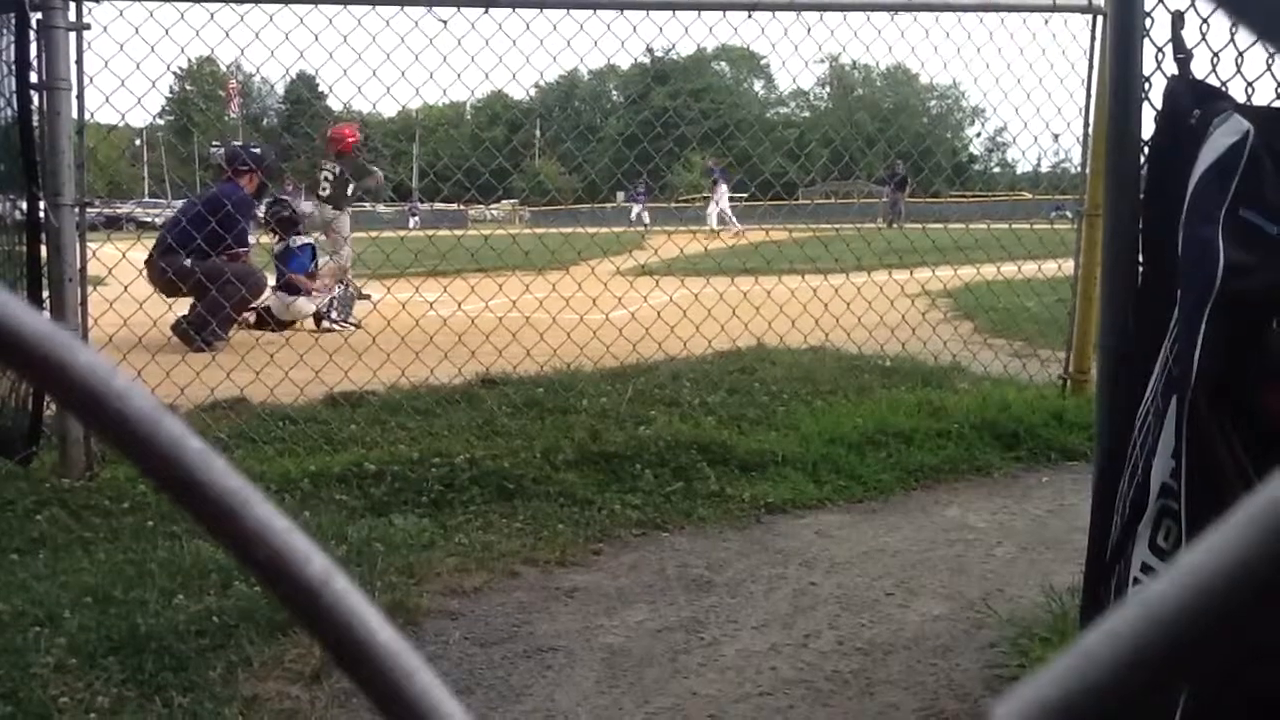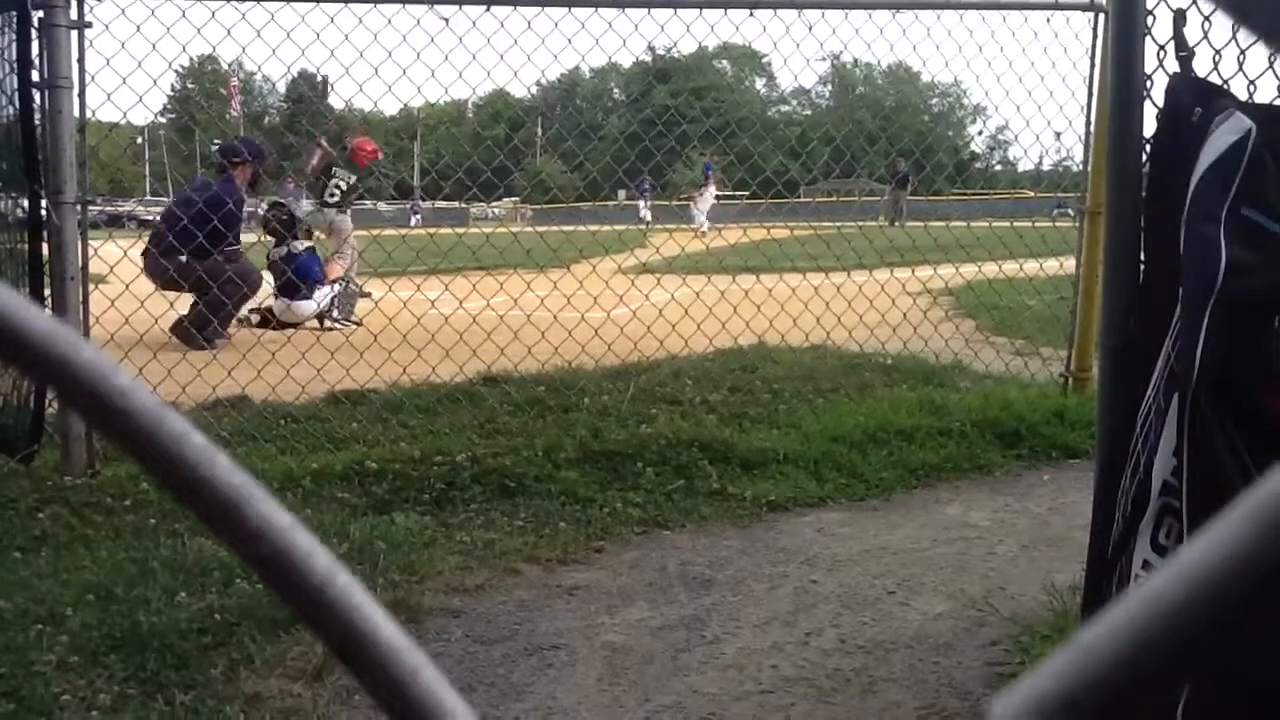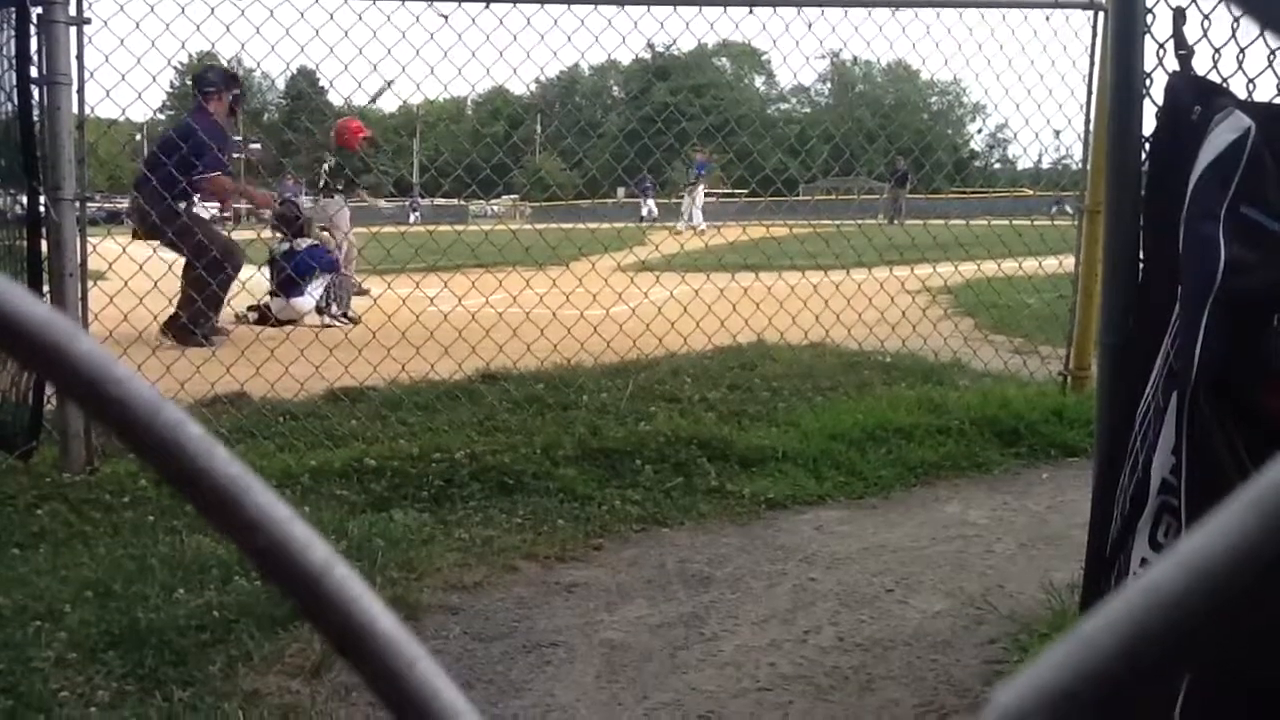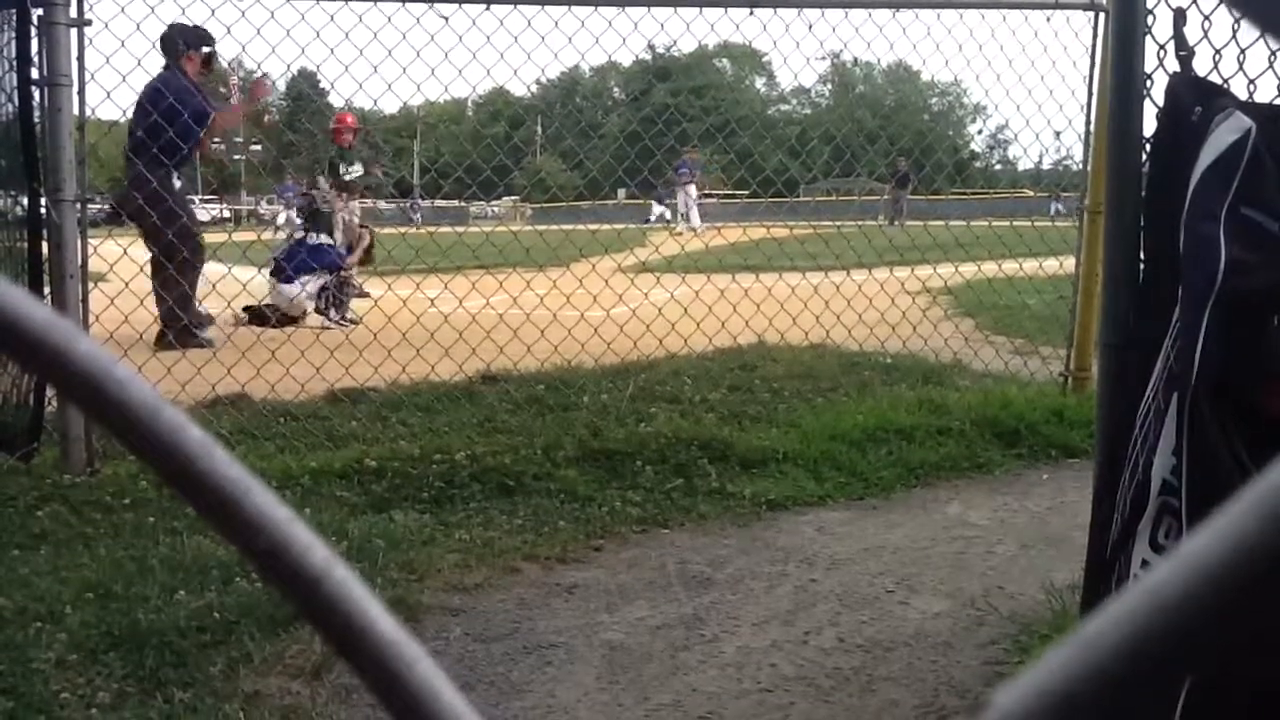
dt=0.3s
person 1, frame 1
left shoulder: (217, 193)
right shoulder: (238, 199)
right elbow: (238, 256)
right wrist: (245, 283)
left hip: (165, 267)
right hip: (174, 267)
right knee: (254, 280)
left ankle: (199, 326)
right ankle: (195, 328)
person 1, frame 2
left shoulder: (208, 185)
right shoulder: (228, 194)
right elbow: (231, 253)
left hip: (162, 258)
right hip: (170, 261)
left knee: (228, 269)
right knee: (248, 276)
left ankle: (202, 326)
right ankle: (193, 328)
person 1, frame 3
left shoulder: (194, 123)
right shoulder: (207, 127)
right elbow: (211, 181)
left wrist: (231, 194)
right wrist: (250, 194)
left hip: (152, 207)
right hip: (163, 210)
left knee: (208, 253)
right knee: (227, 257)
left ankle: (196, 320)
right ankle: (188, 325)
person 1, frame 4
left shoulder: (163, 84)
right shoulder: (177, 86)
left elbow: (193, 132)
right elbow: (214, 125)
left wrist: (229, 115)
right wrist: (249, 101)
left hip: (143, 182)
right hip: (154, 183)
left knee: (167, 252)
right knee: (183, 252)
left ankle: (183, 317)
right ankle: (175, 330)
person 2, frame 1
left shoulder: (328, 159)
right shoulder: (351, 165)
right elbow: (377, 179)
left hip: (324, 210)
right hip: (336, 214)
left knee: (345, 253)
right knee: (340, 256)
person 2, frame 2
left shoulder: (332, 163)
right shoulder: (360, 176)
left elbow: (311, 172)
left wrist: (320, 151)
left hip: (320, 211)
right hip: (340, 216)
left knee: (351, 249)
right knee: (343, 255)
left ankle: (351, 285)
person 2, frame 3
left shoulder: (332, 150)
right shoulder: (347, 159)
right elbow: (355, 189)
right wrist: (367, 198)
left hip: (324, 202)
right hip: (335, 203)
left knee: (349, 244)
right knee: (339, 246)
person 2, frame 4
left shoulder: (357, 151)
right shoulder: (332, 153)
left elbow: (370, 171)
right elbow: (323, 178)
left hip: (353, 202)
right hip: (336, 202)
left knee: (353, 244)
